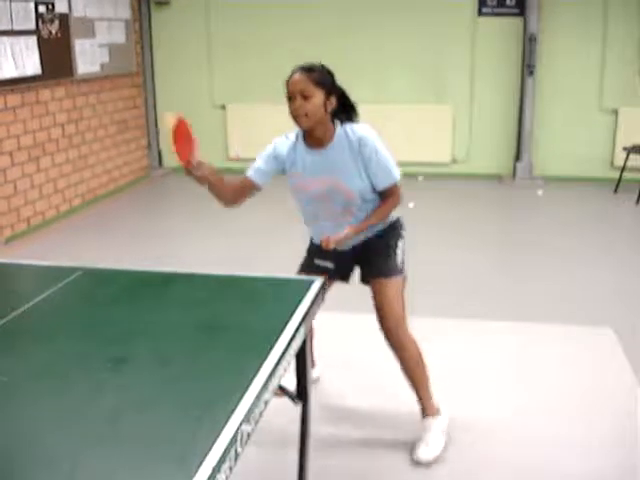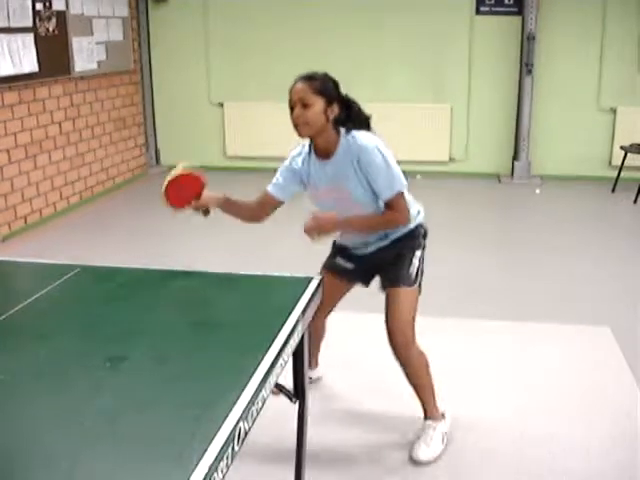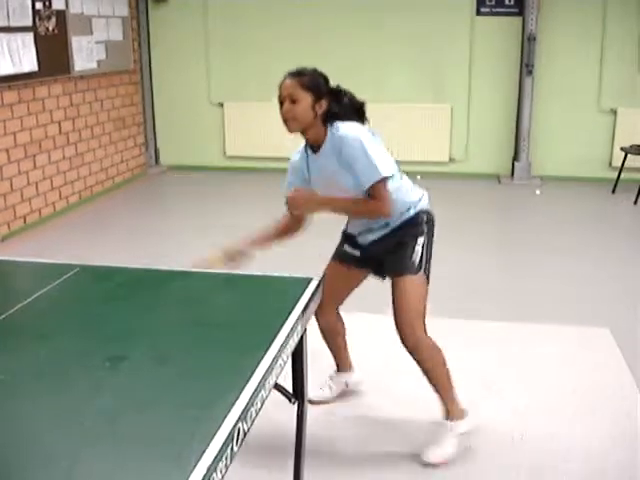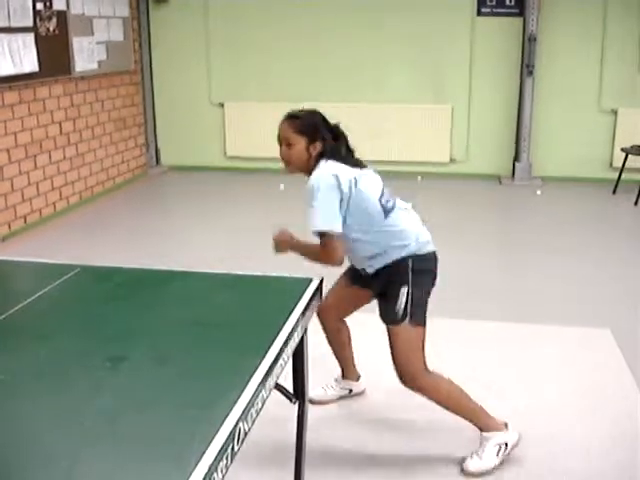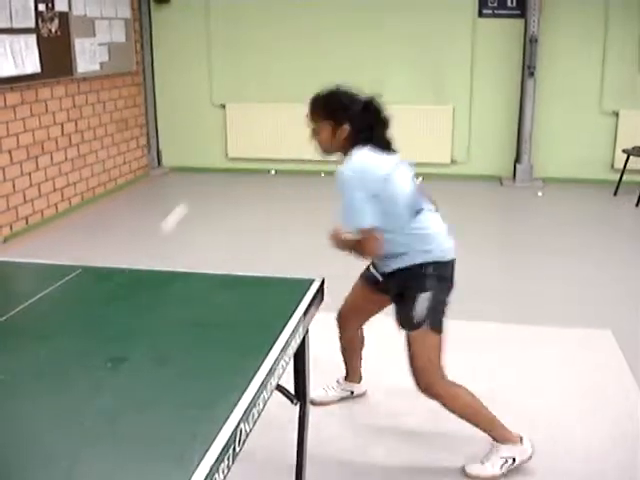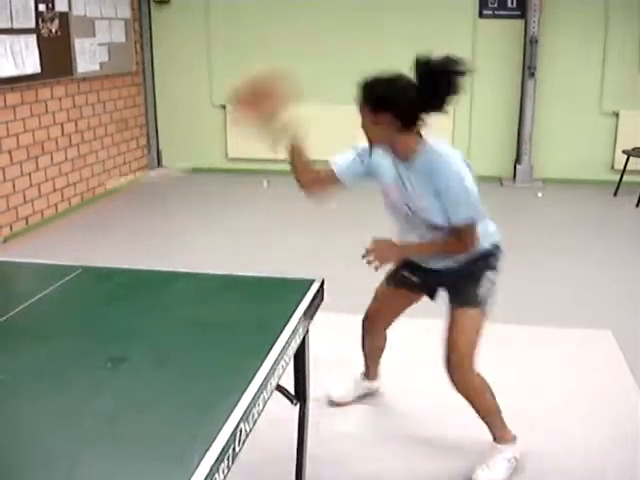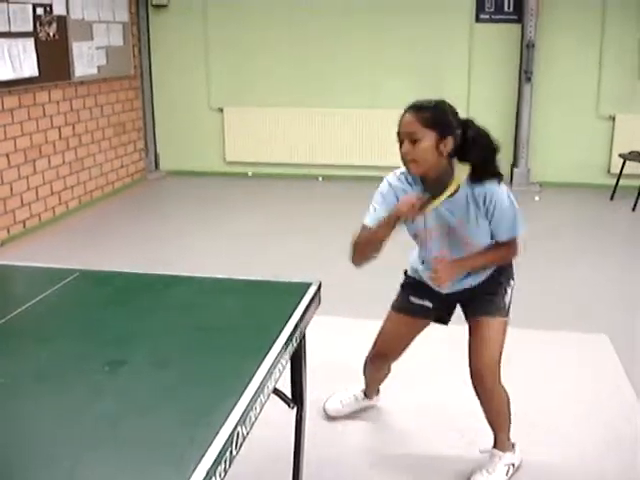
dt=0.2s
person 1, frame 1
left shoulder: (361, 140)
right shoulder: (285, 150)
left elbow: (393, 197)
right elbow: (231, 195)
left wrist: (352, 231)
right wrist: (203, 171)
left hip: (377, 235)
right hip: (326, 242)
left knee: (394, 330)
left ankle: (432, 415)
right ankle: (305, 370)
person 1, frame 2
left shoulder: (365, 148)
right shoulder: (300, 161)
left elbow: (399, 214)
right elbow: (257, 212)
left wrist: (338, 223)
right wrist: (218, 200)
left hip: (400, 240)
right hip: (351, 243)
left knee: (401, 339)
right knee: (310, 311)
left ankle: (435, 419)
right ankle: (309, 369)
person 1, frame 3
left shoulder: (350, 138)
right shoulder: (303, 157)
left elbow: (381, 206)
right elbow: (293, 222)
left wrist: (319, 202)
right wrist: (249, 245)
left hip: (405, 226)
right hip: (363, 232)
left knee: (410, 331)
right knee: (322, 304)
left ankle: (455, 416)
right ankle: (345, 375)
person 1, frame 4
left shoulder: (323, 180)
right shoulder: (344, 171)
left elbow: (332, 255)
left wrist: (292, 244)
left hip: (406, 263)
right hip: (379, 259)
left knee: (411, 374)
right knee: (327, 311)
left ankle: (495, 430)
right ankle: (351, 379)
person 1, frame 5
left shoulder: (352, 171)
right shoulder: (377, 155)
left elbow: (369, 247)
left wrist: (344, 243)
left hip: (422, 267)
right hip: (400, 259)
left knee: (429, 380)
right knee: (348, 317)
left ankle: (511, 443)
right ankle: (352, 382)
person 1, frame 6
left shoulder: (445, 164)
right shoulder: (375, 154)
left elbow: (466, 240)
right elbow: (312, 184)
left wrist: (402, 250)
right wrist: (285, 132)
left hip: (470, 261)
right hip: (422, 256)
left knee: (459, 368)
right knee: (373, 321)
left ankle: (506, 442)
right ankle: (370, 379)
person 1, frame 7
left shoulder: (489, 190)
right shoulder: (398, 186)
left elbow: (508, 250)
right elbow: (358, 257)
left wrist: (459, 265)
right wrist: (392, 220)
left hip: (486, 280)
right hip: (427, 280)
left knee: (484, 376)
right knee: (380, 355)
right ankle: (369, 394)
